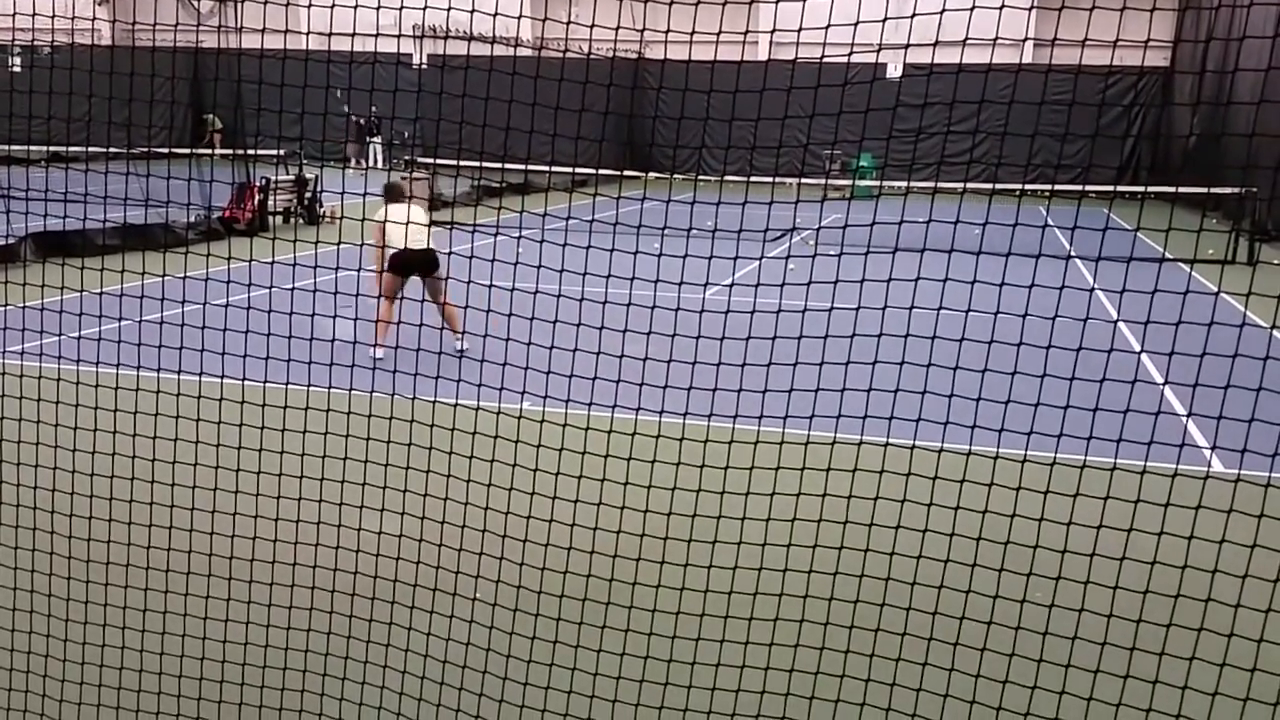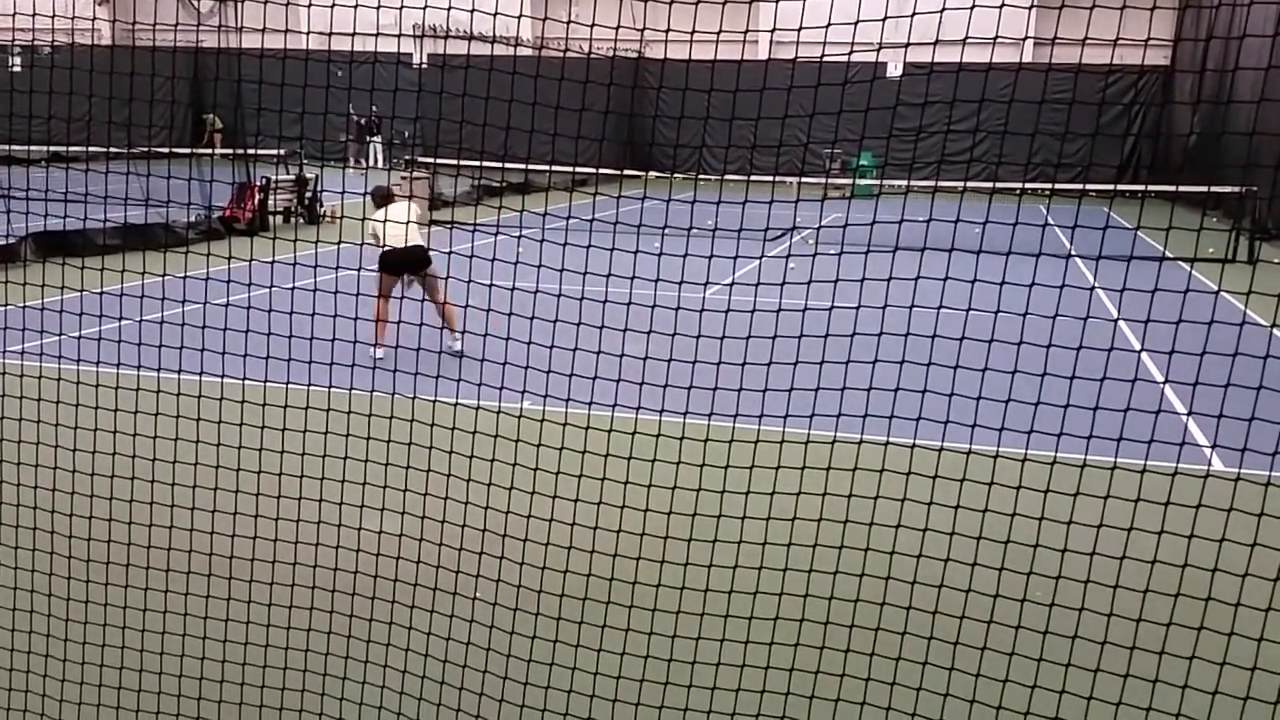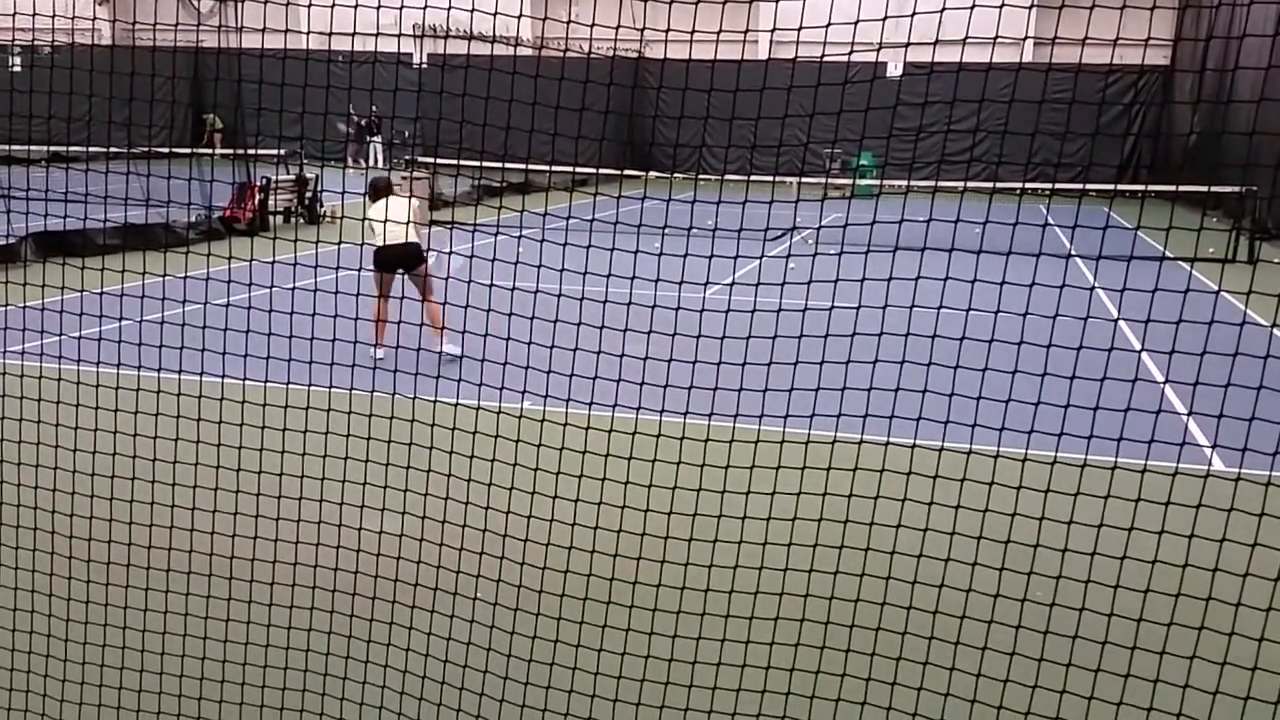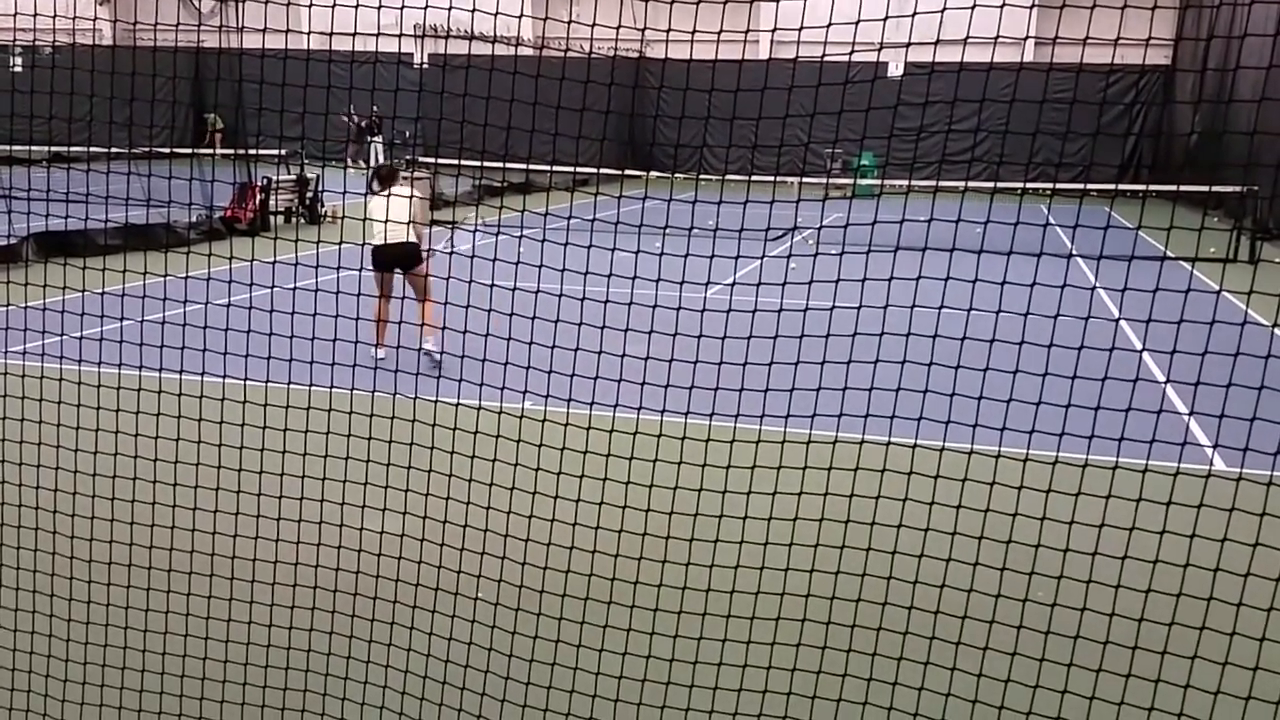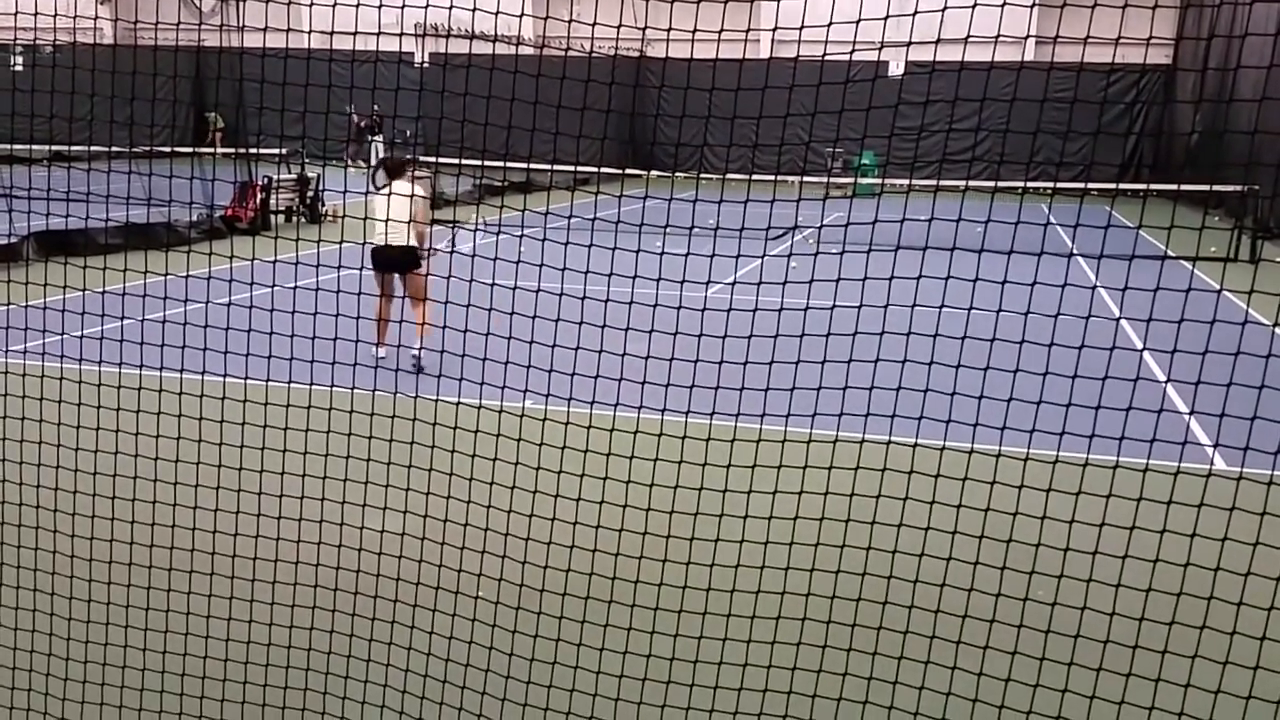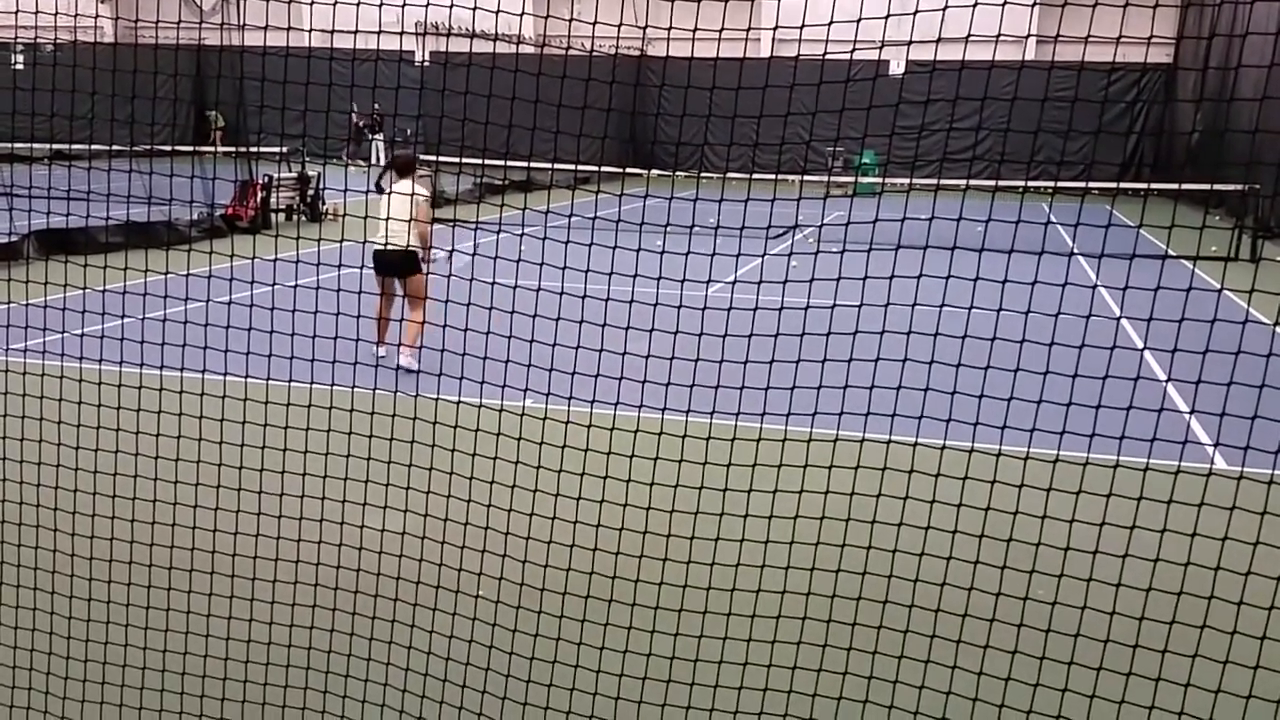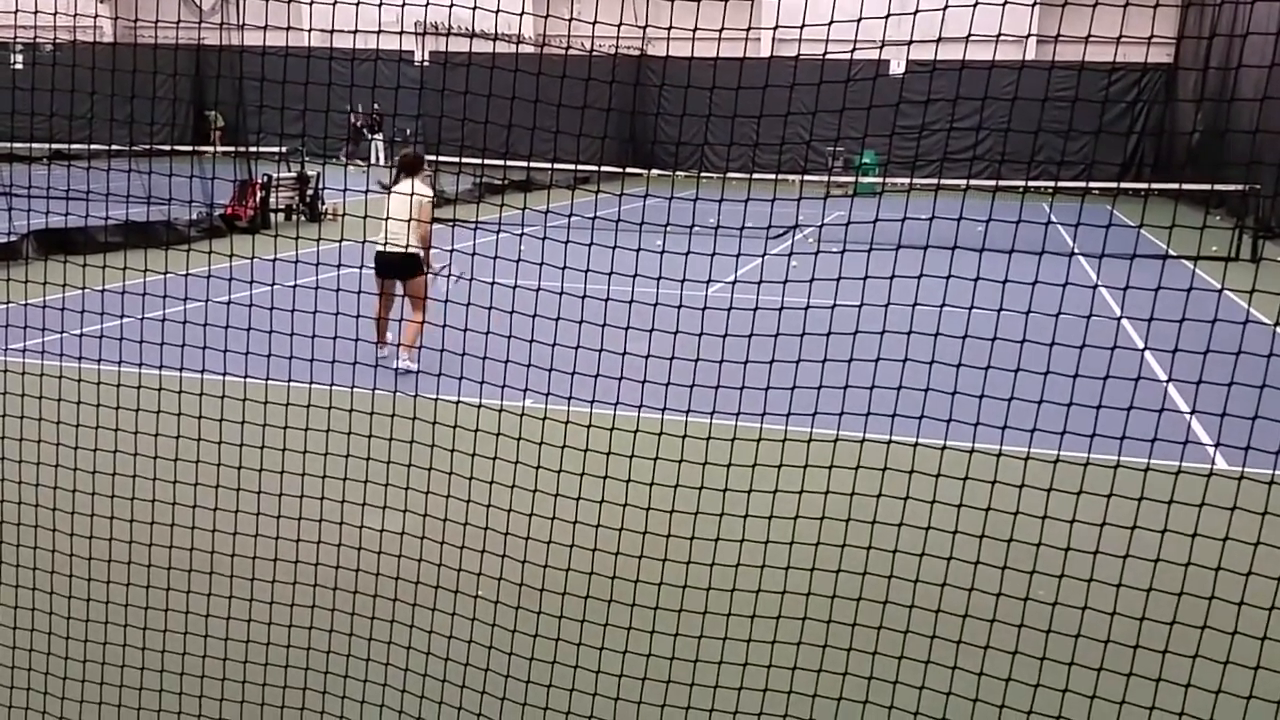
dt=0.1s
person 1, frame 1
left shoulder: (383, 212)
right shoulder: (419, 210)
left elbow: (379, 252)
left wrist: (378, 279)
left hip: (401, 255)
right hip: (426, 254)
left knee: (387, 299)
right knee: (440, 299)
left ankle: (379, 346)
right ankle: (459, 339)
person 1, frame 2
left shoulder: (375, 217)
right shoulder: (409, 206)
right wrist: (412, 272)
left hip: (391, 254)
right hip: (417, 251)
left knee: (383, 298)
right knee: (437, 296)
left ankle: (378, 347)
right ankle: (456, 339)
person 1, frame 3
left shoulder: (371, 210)
right shoulder: (409, 200)
right elbow: (418, 229)
right wrist: (420, 255)
left hip: (383, 252)
right hip: (410, 248)
left knee: (382, 298)
right knee: (428, 297)
left ankle: (379, 347)
right ankle: (443, 342)
person 1, frame 4
left shoulder: (372, 202)
right shoulder: (413, 194)
right elbow: (420, 229)
right wrist: (422, 249)
left hip: (381, 249)
right hip: (408, 248)
left knee: (383, 297)
right knee: (425, 298)
left ankle: (379, 347)
right ankle: (429, 342)
person 1, frame 5
left shoulder: (379, 195)
right shoulder: (417, 191)
right elbow: (421, 229)
right wrist: (422, 248)
left hip: (380, 250)
right hip: (405, 250)
left knee: (385, 298)
right knee: (419, 303)
left ankle: (380, 345)
right ankle: (417, 347)
person 1, frame 6
left shoulder: (387, 193)
right shoulder: (420, 192)
right elbow: (423, 230)
right wrist: (424, 251)
left hip: (380, 252)
right hip: (405, 254)
left knee: (386, 297)
right knee: (417, 307)
left ankle: (381, 345)
right ankle: (406, 354)
person 1, frame 7
left shoulder: (394, 190)
right shoulder: (425, 192)
right elbow: (424, 231)
right wrist: (426, 255)
left hip: (383, 254)
right hip: (407, 256)
left knee: (385, 300)
right knee: (418, 309)
left ankle: (382, 345)
right ankle: (404, 358)
